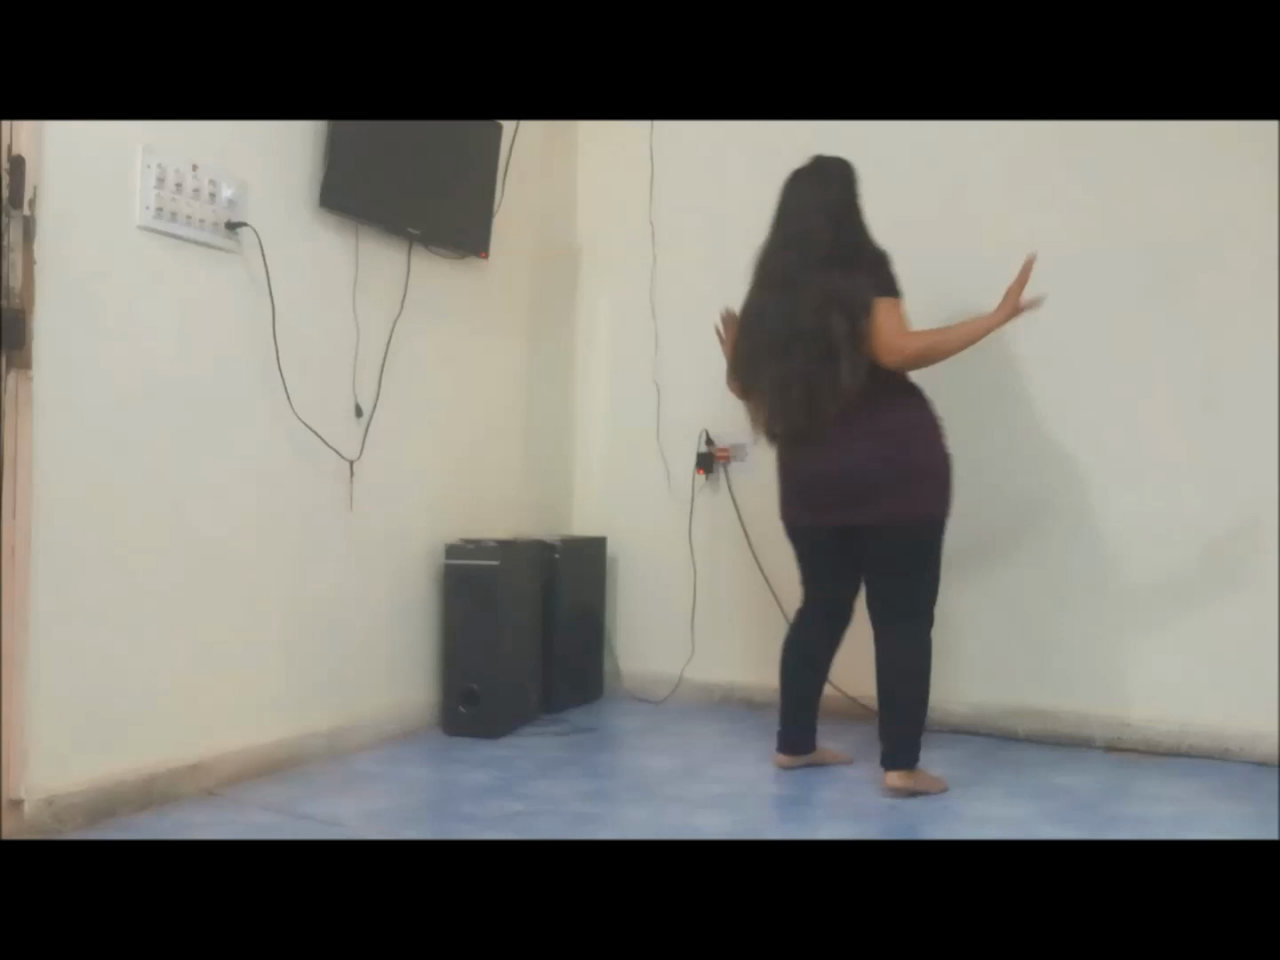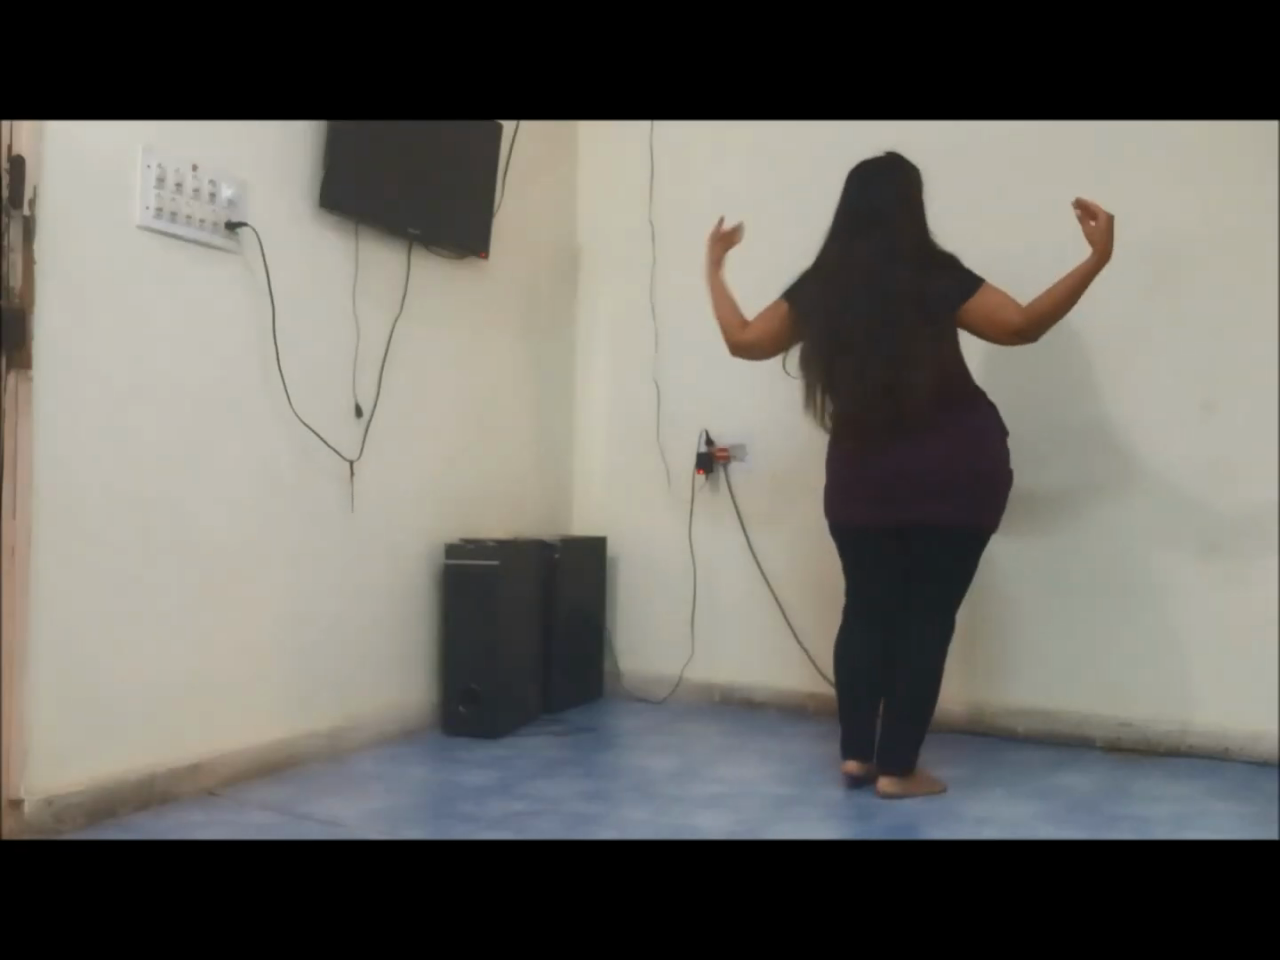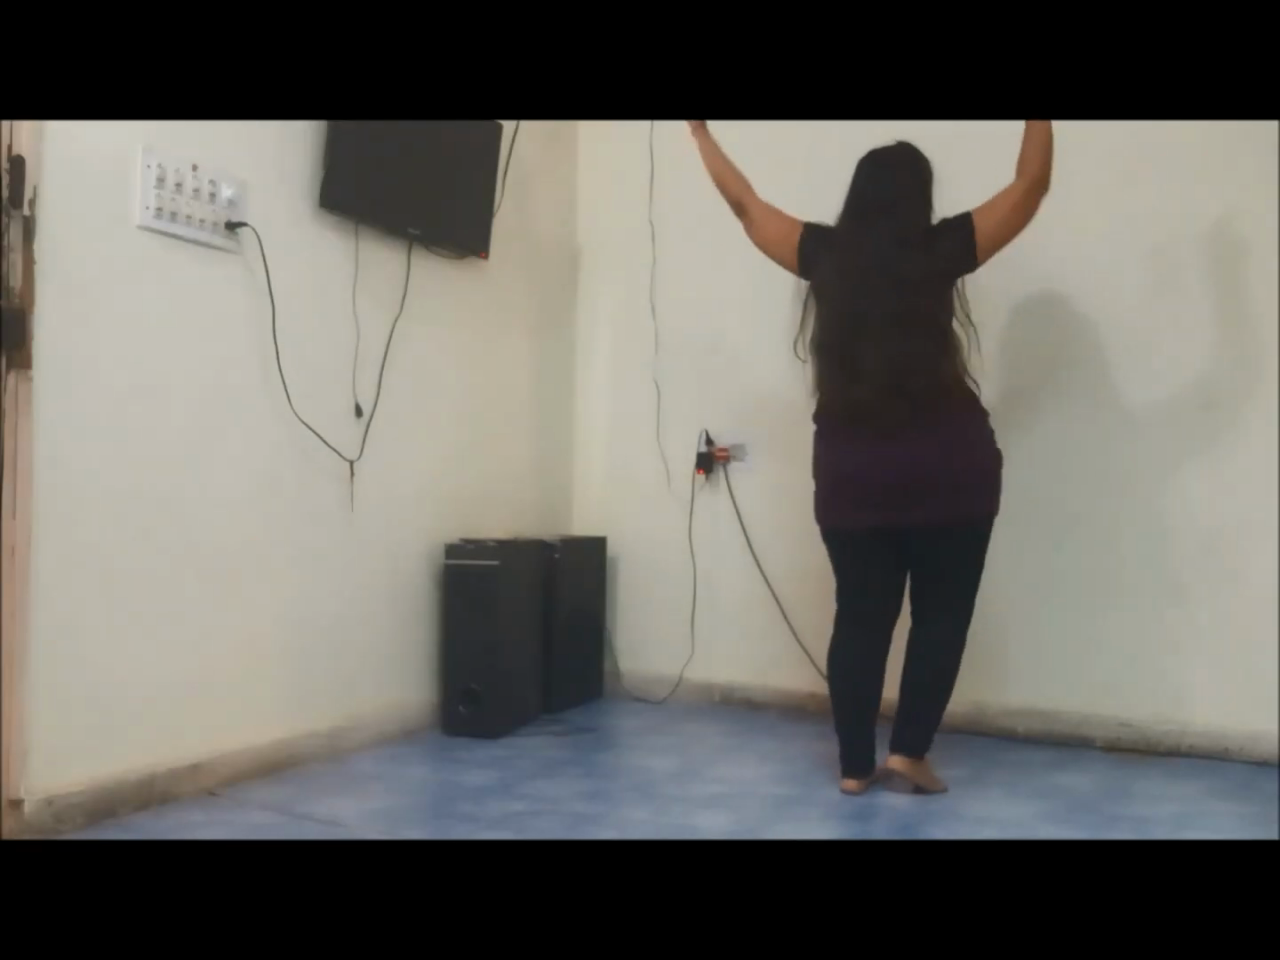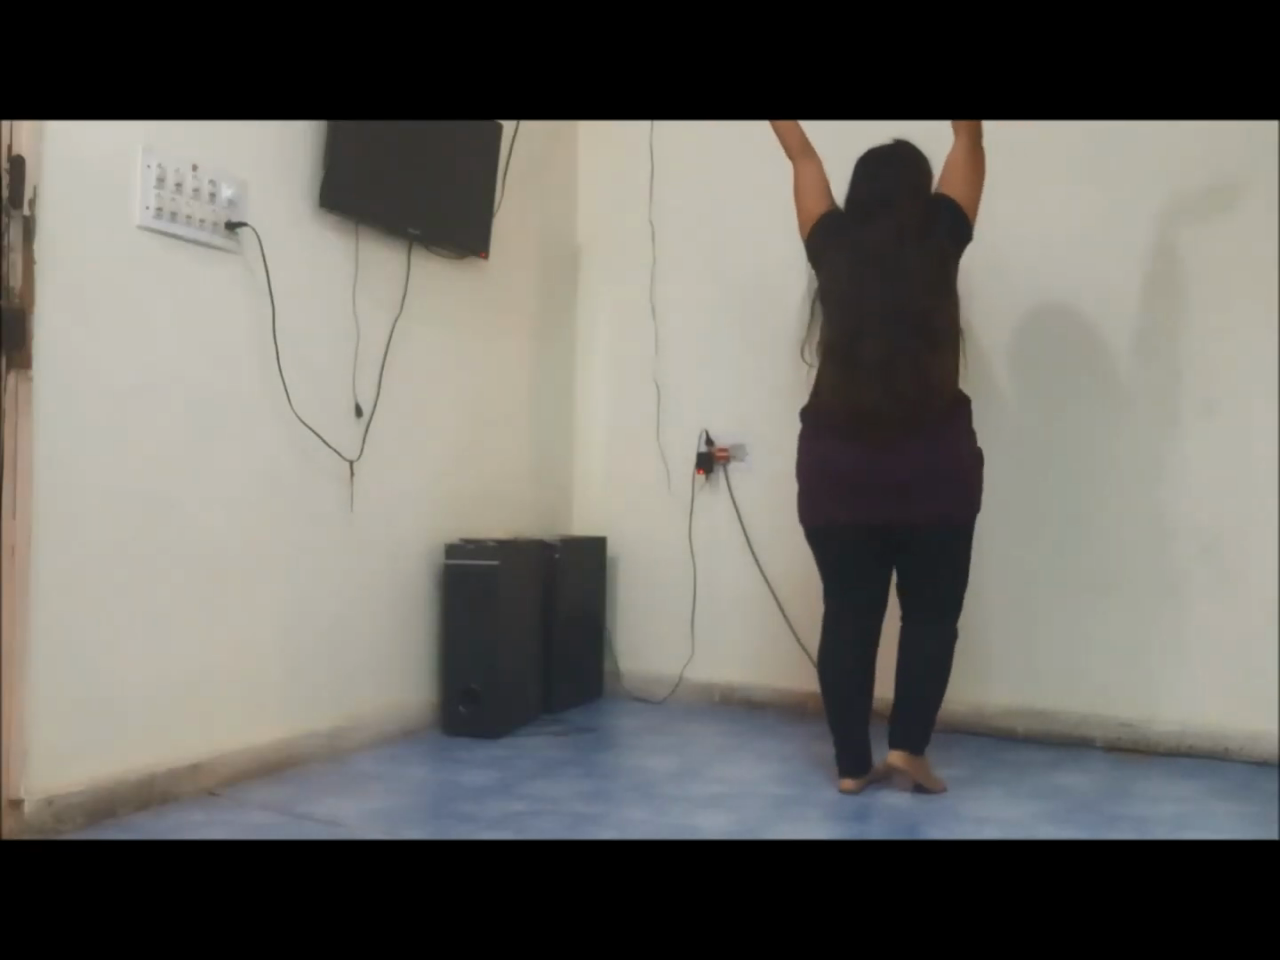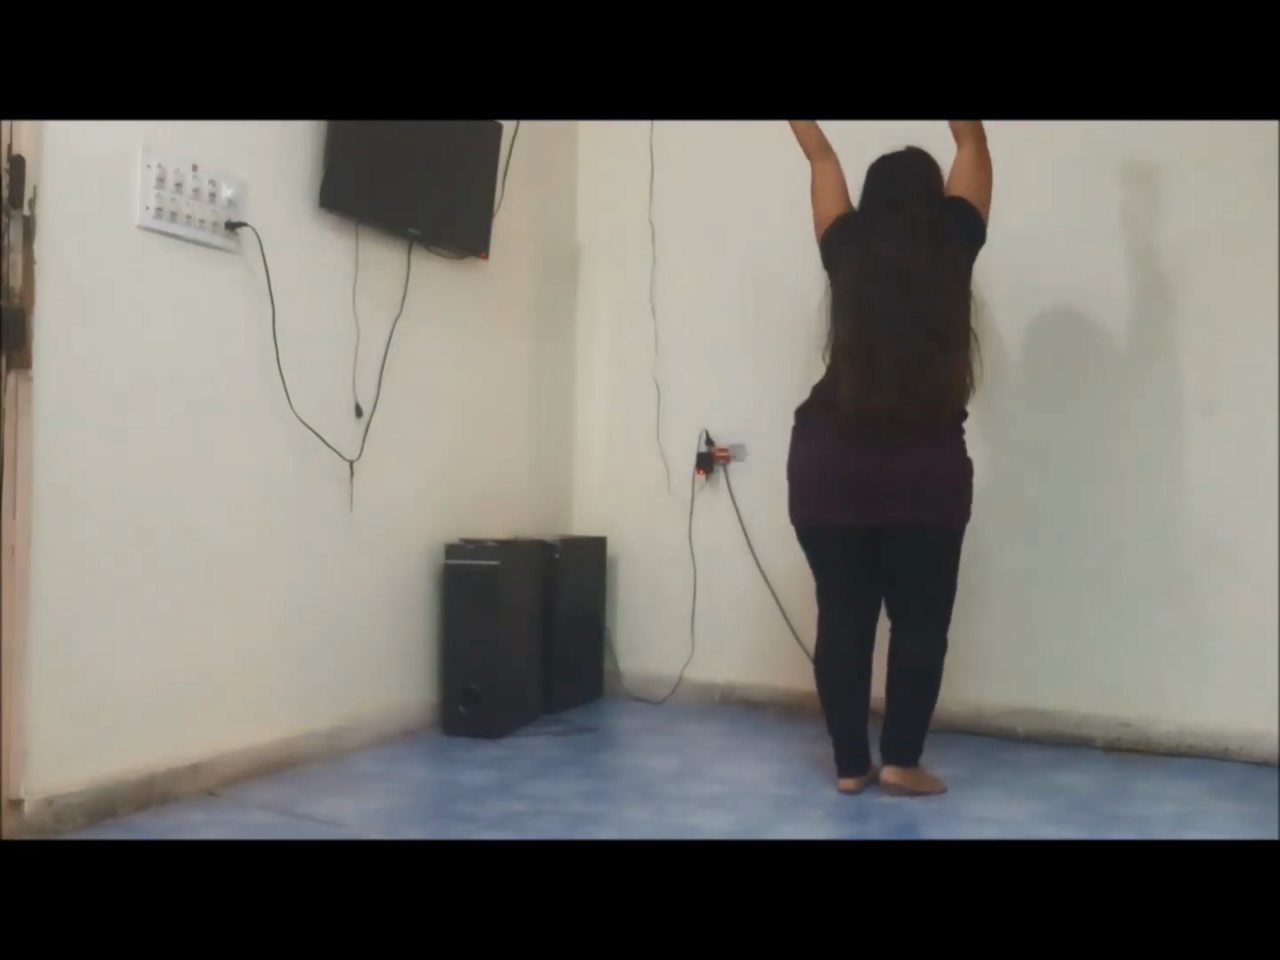
dt=1s
person 1, frame 1
left shoulder: (771, 289)
right shoulder: (862, 269)
left elbow: (745, 384)
right elbow: (897, 351)
left wrist: (732, 344)
right wrist: (998, 315)
left hip: (810, 470)
right hip: (891, 464)
left knee: (822, 605)
right knee: (902, 614)
left ankle: (794, 742)
right ankle: (901, 763)
person 1, frame 2
left shoulder: (821, 287)
right shoulder: (934, 277)
left elbow: (746, 341)
right elbow: (1023, 325)
left wrist: (714, 270)
right wrist: (1099, 255)
left hip: (862, 475)
right hip: (954, 472)
left knee: (867, 611)
right knee: (927, 618)
left ankle: (856, 752)
right ankle: (898, 767)
person 1, frame 3
left shoulder: (825, 255)
right shoulder: (940, 252)
left elbow: (745, 204)
right elbow: (1032, 183)
left wrist: (702, 136)
right wrist: (1038, 128)
left hip: (852, 468)
right hip: (947, 466)
left knee: (859, 616)
right knee: (941, 614)
left ankle: (855, 764)
right ankle: (908, 750)
person 1, frame 4
left shoulder: (833, 246)
right shoulder: (937, 242)
left elbow: (801, 153)
right elbow: (968, 140)
left hip: (836, 467)
right hip: (933, 468)
left knee: (847, 615)
right knee: (930, 613)
left ankle: (851, 763)
right ankle: (907, 747)
person 1, frame 5
left shoulder: (846, 247)
right shoulder: (951, 246)
left elbow: (822, 159)
right elbow: (972, 146)
left wrist: (807, 133)
left hip: (828, 464)
right hip: (924, 471)
left knee: (842, 615)
right knee: (919, 619)
left ankle: (850, 763)
right ankle: (901, 759)
